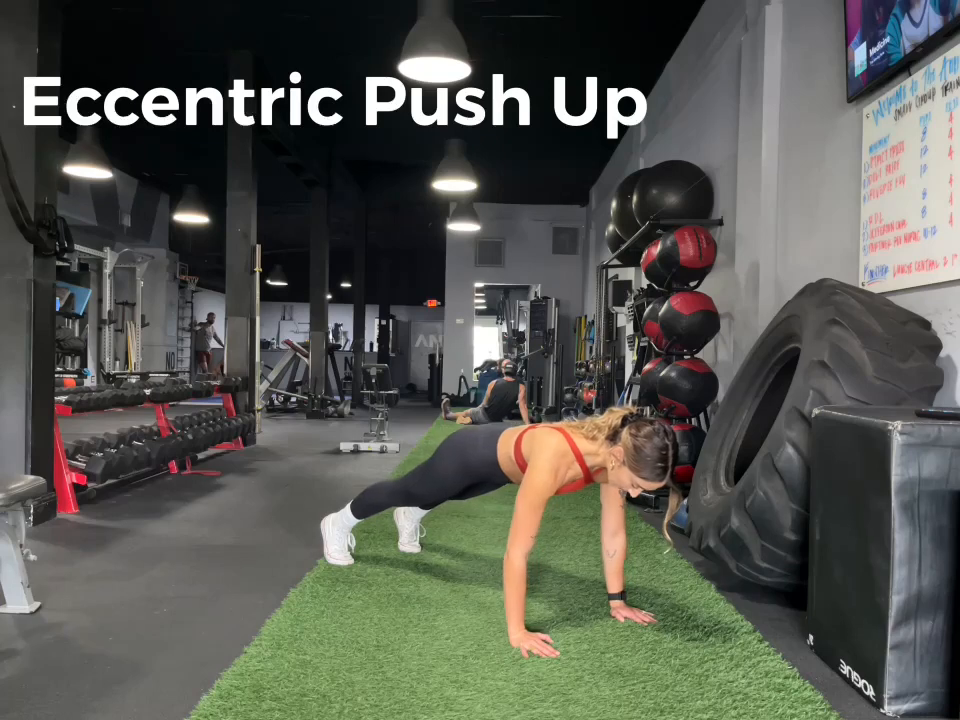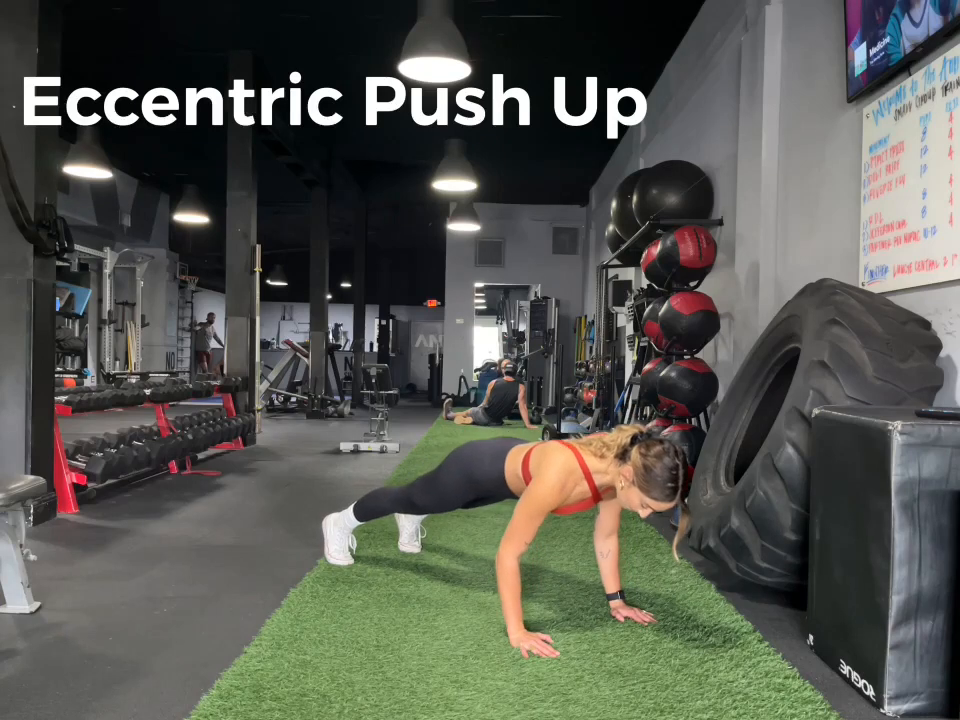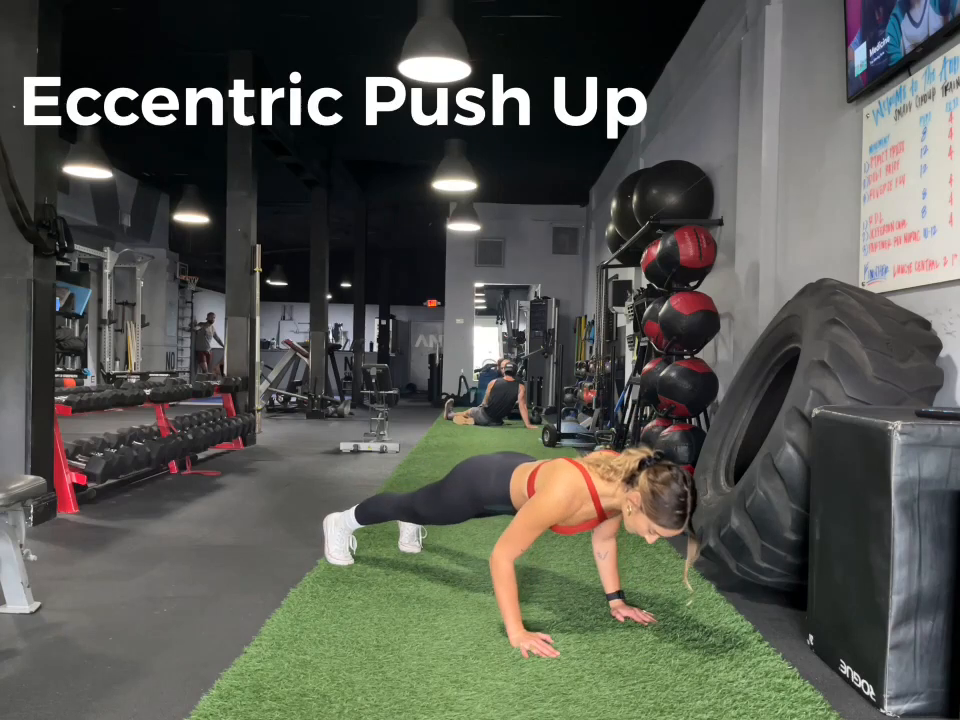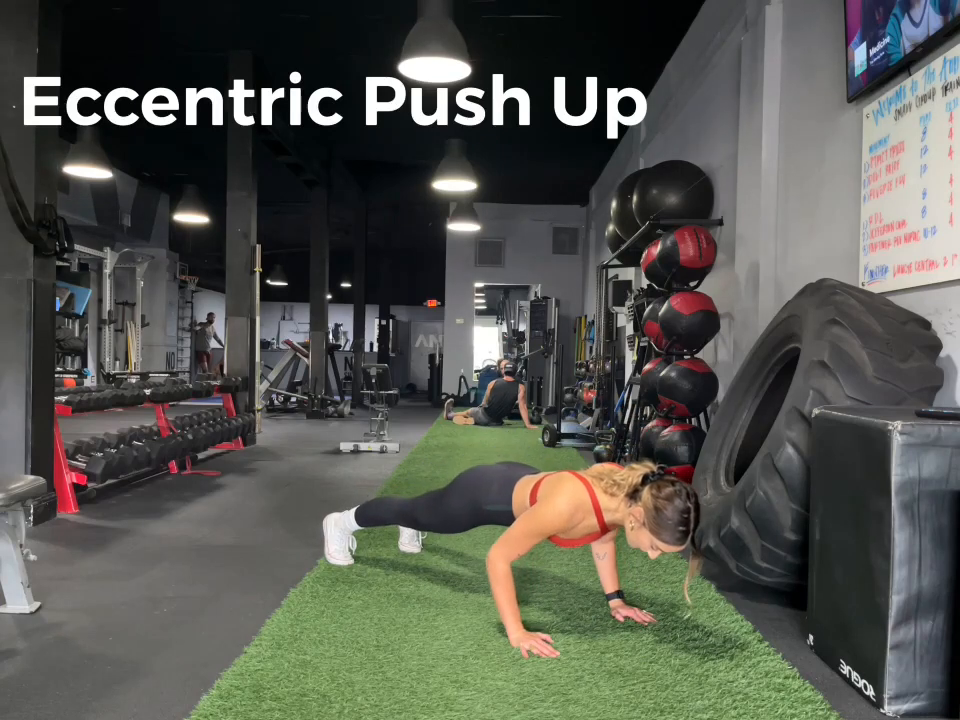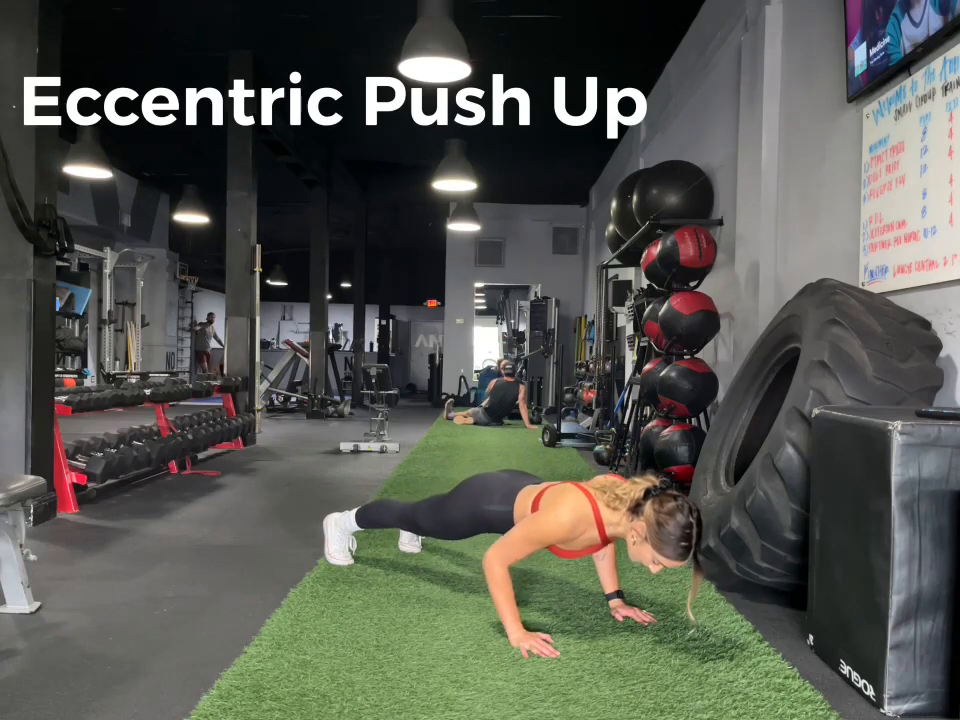
dt=0.3s
person 1, frame 1
left shoulder: (615, 454)
right shoulder: (554, 457)
left elbow: (615, 533)
right elbow: (517, 551)
left wrist: (617, 599)
right wrist: (516, 632)
left hip: (504, 454)
right hip: (472, 454)
left knee: (447, 496)
right knee: (405, 492)
left ankle: (409, 520)
right ankle: (339, 522)
person 1, frame 2
left shoulder: (621, 466)
right shoulder: (560, 474)
left elbow: (606, 537)
right elbow: (508, 553)
left wrist: (616, 599)
right wrist: (516, 631)
left hip: (511, 462)
right hip: (478, 468)
right knee: (409, 499)
left ankle: (410, 523)
right ankle: (340, 522)
person 1, frame 3
left shoulder: (626, 482)
right shoulder: (566, 492)
left elbow: (604, 539)
right elbow: (501, 557)
left wrist: (615, 599)
right wrist: (517, 632)
left hip: (517, 474)
right hip: (483, 484)
right knee: (409, 505)
left ankle: (412, 528)
right ankle: (342, 522)
person 1, frame 4
left shoulder: (630, 493)
right shoulder: (568, 505)
left elbow: (603, 539)
right elbow: (497, 558)
left wrist: (615, 599)
right wrist: (516, 632)
left hip: (519, 484)
right hip: (484, 494)
right knee: (413, 513)
left ankle: (412, 529)
right ankle: (342, 522)
person 1, frame 5
left shoulder: (630, 503)
right shoulder: (570, 516)
left elbow: (603, 541)
right elbow: (494, 560)
left wrist: (614, 598)
right wrist: (516, 632)
left hip: (521, 492)
right hip: (486, 503)
right knee: (413, 517)
left ankle: (412, 533)
right ankle: (342, 522)
